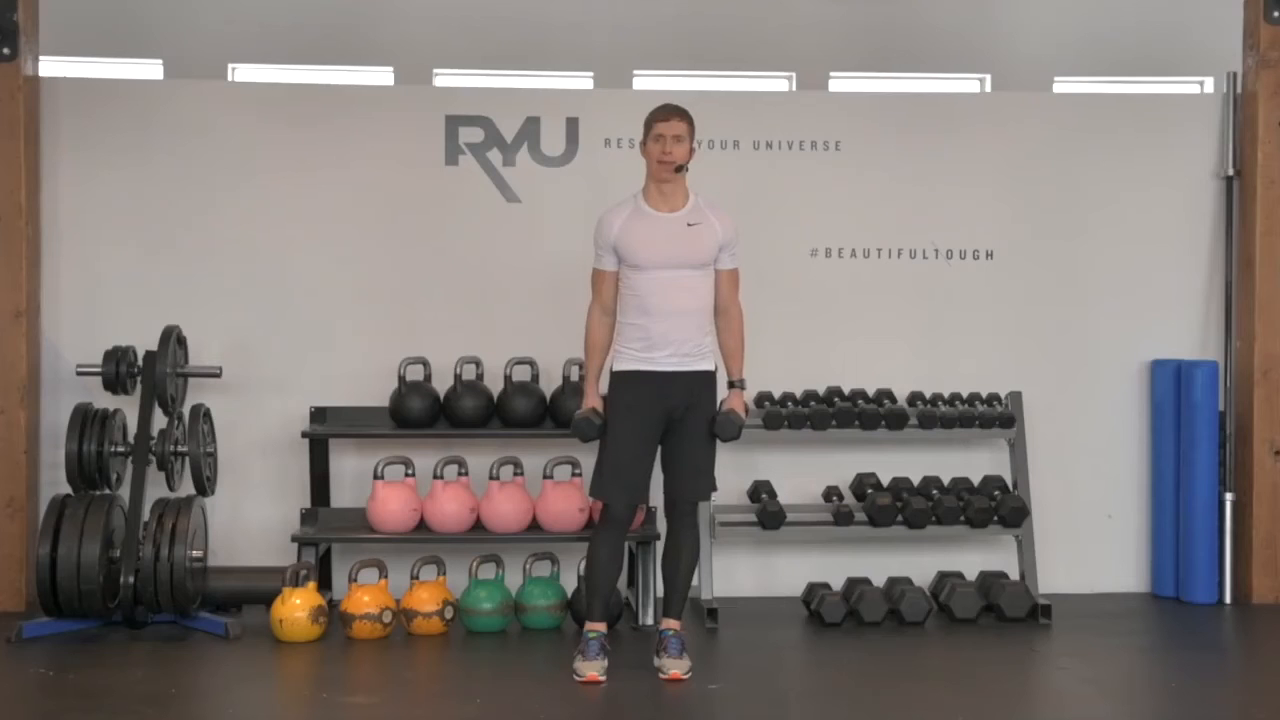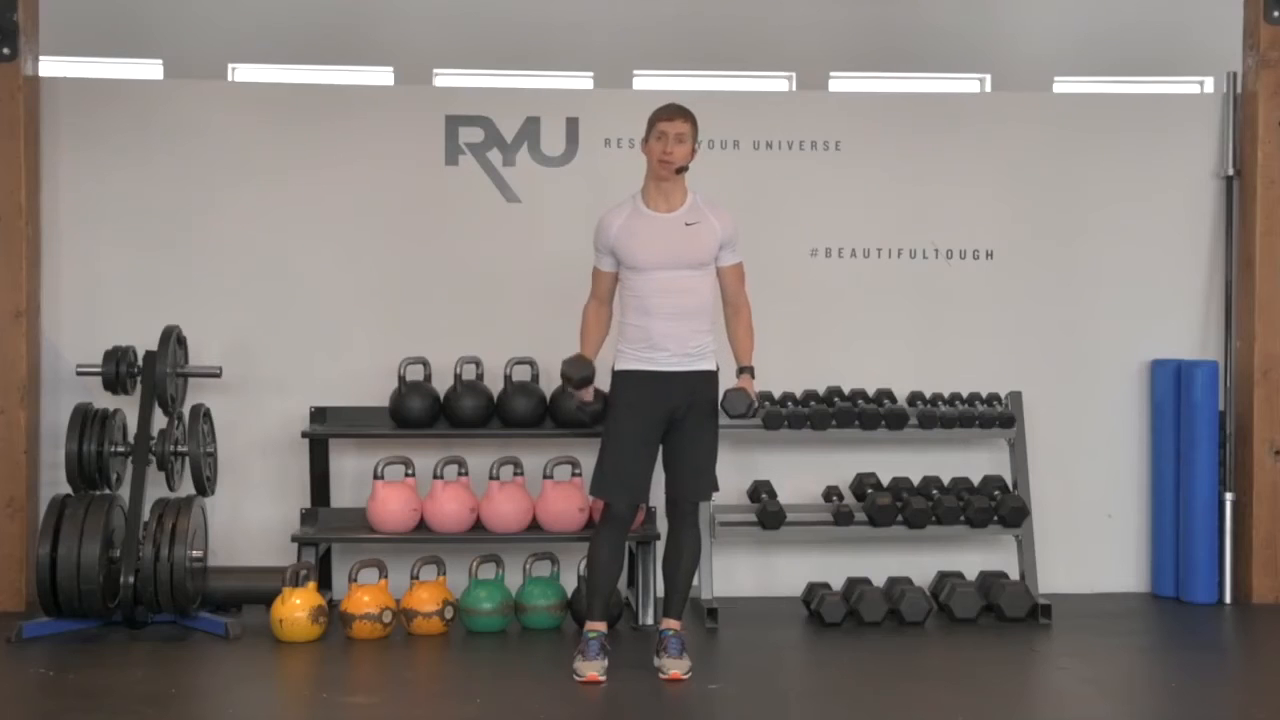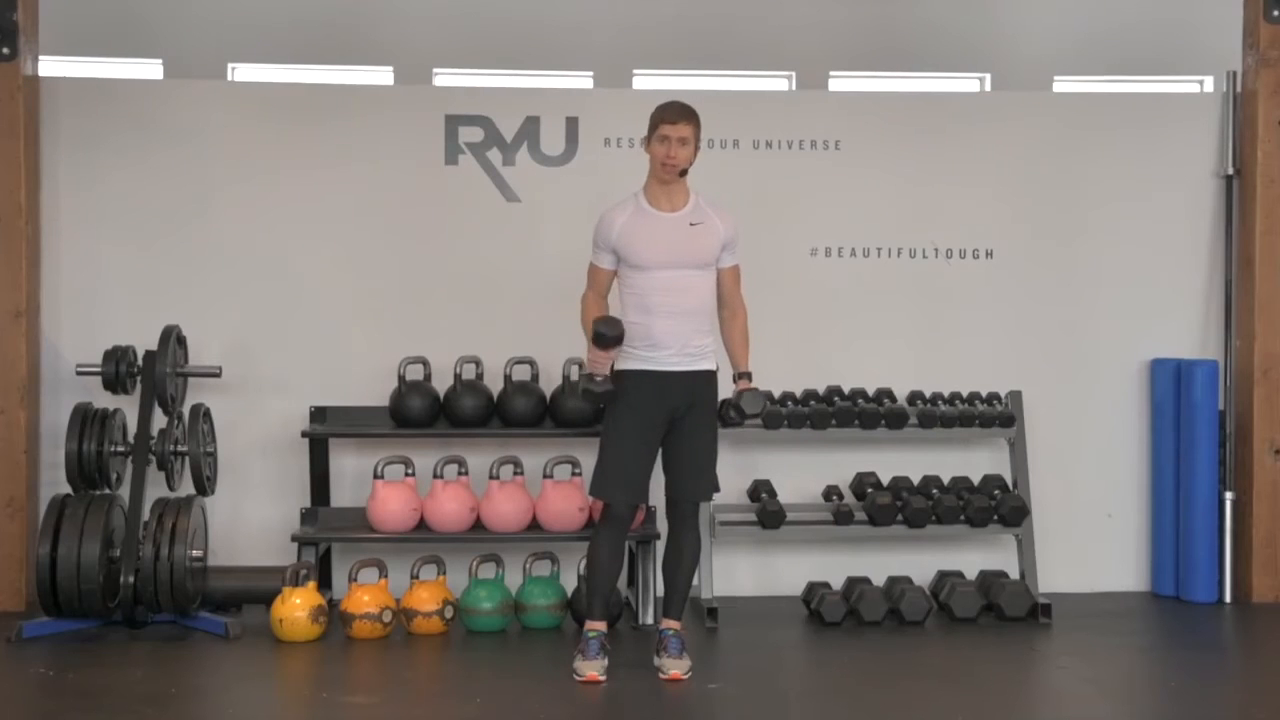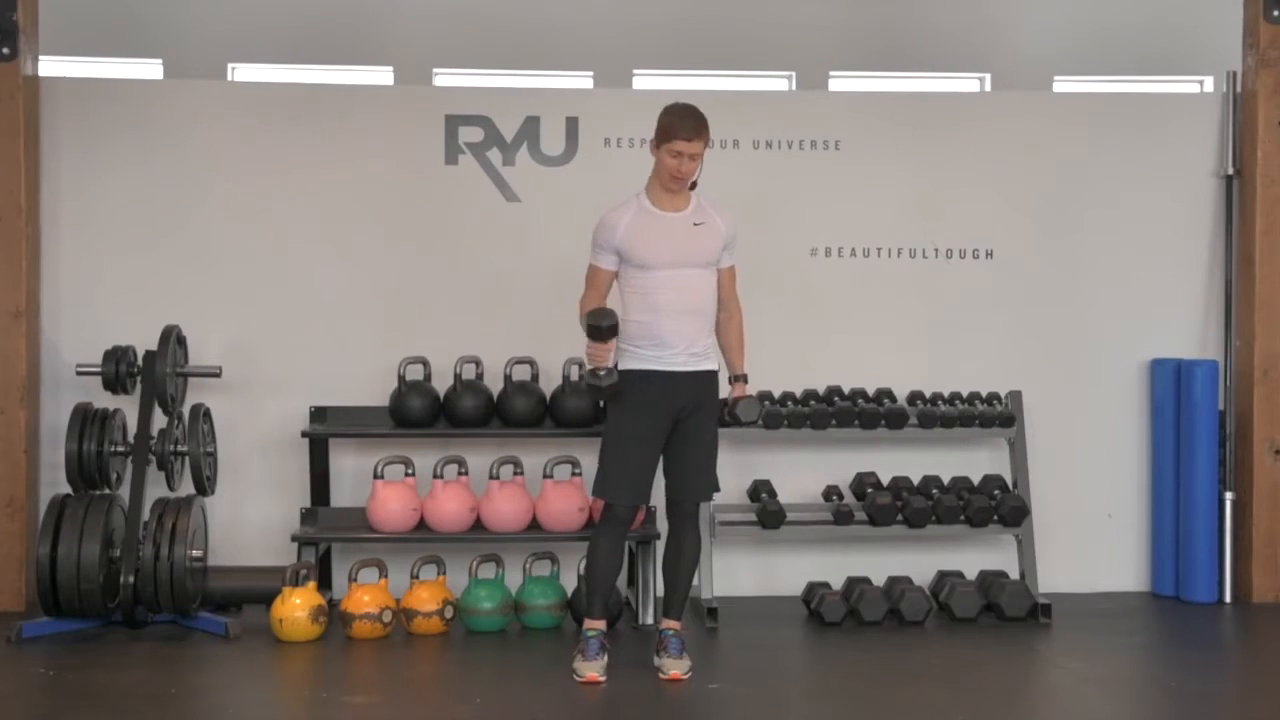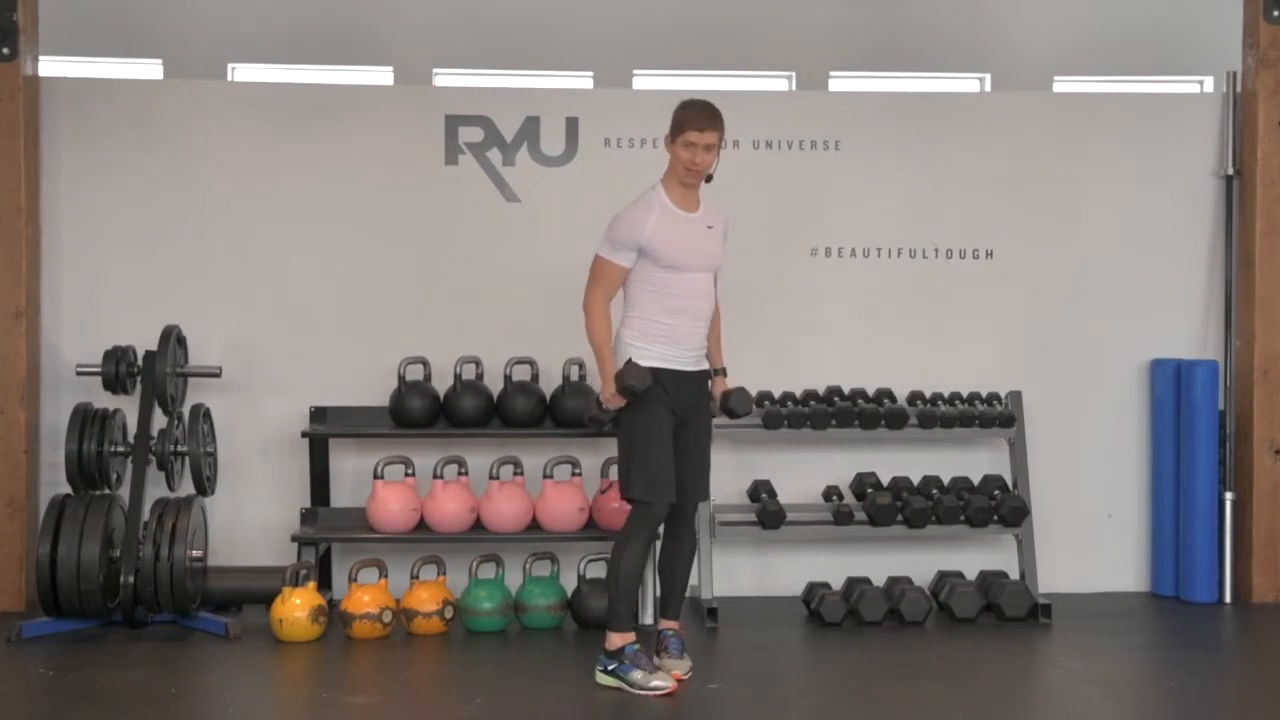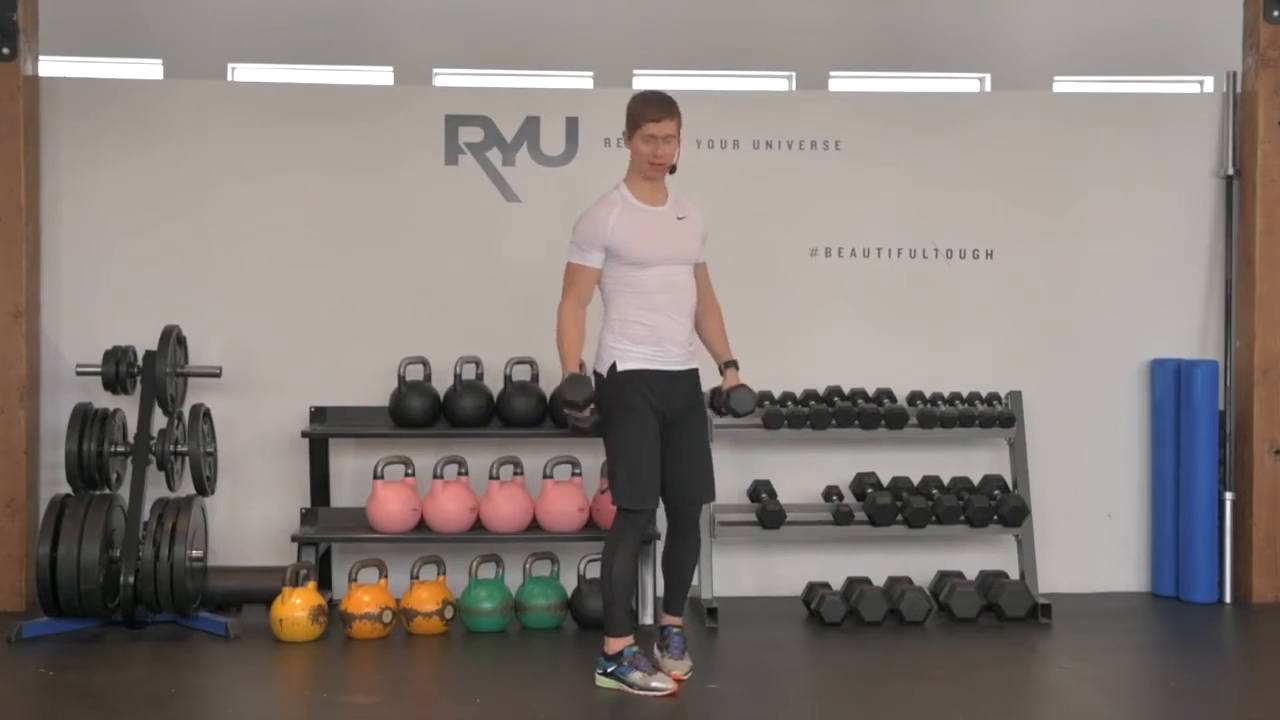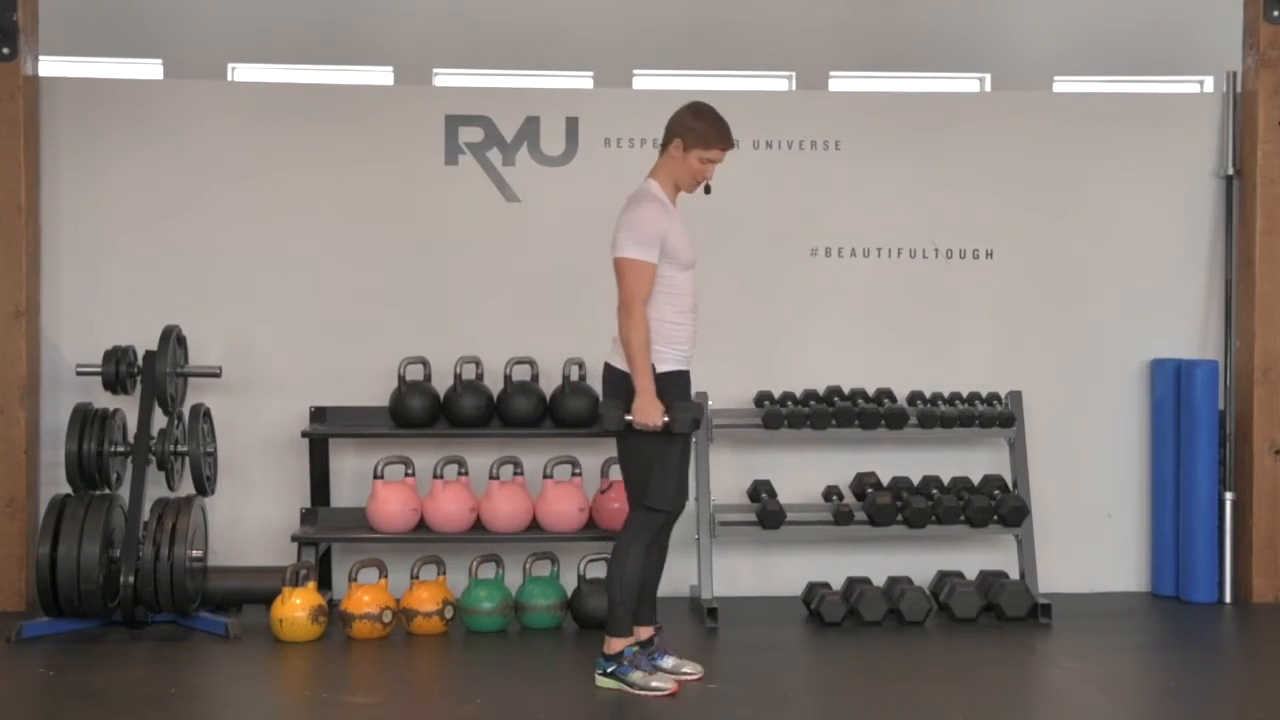
dt=0.7s
person 1, frame 1
left shoulder: (717, 224)
right shoulder: (616, 222)
left elbow: (728, 310)
right elbow: (602, 310)
left wrist: (736, 385)
right wrist: (590, 387)
left hip: (695, 382)
right hip: (634, 381)
left knee: (683, 509)
right knee: (616, 508)
left ankle: (671, 630)
right ankle: (594, 632)
person 1, frame 2
left shoulder: (716, 221)
right shoulder: (615, 222)
left elbow: (736, 302)
right elbow: (600, 302)
left wrist: (745, 371)
right wrist: (583, 366)
left hip: (697, 380)
right hip: (635, 379)
left knee: (685, 508)
right knee: (617, 507)
left ankle: (671, 630)
right ankle: (595, 632)
person 1, frame 3
left shoulder: (718, 224)
right shoulder: (616, 221)
left elbow: (731, 305)
right elbow: (595, 295)
left wrist: (743, 375)
right wrist: (595, 345)
left hip: (696, 382)
right hip: (635, 380)
left knee: (685, 510)
right knee: (617, 508)
left ankle: (670, 631)
right ankle: (594, 632)
person 1, frame 4
left shoulder: (718, 224)
right shoulder: (619, 222)
left elbow: (727, 306)
right elbow: (593, 296)
left wrist: (739, 377)
right wrist: (596, 340)
left hip: (699, 382)
right hip: (639, 380)
left knee: (685, 510)
right knee: (619, 508)
left ankle: (671, 630)
right ankle: (594, 631)
person 1, frame 5
left shoulder: (715, 222)
right shoulder: (639, 217)
right elbow: (597, 298)
left wrist: (718, 369)
right wrist: (609, 373)
left hip: (692, 380)
right hip: (647, 378)
left knee: (684, 511)
right knee: (648, 509)
left ankle: (669, 629)
right ankle: (617, 649)
person 1, frame 6
left shoulder: (690, 216)
right shoulder: (603, 217)
right elbow: (573, 304)
left wrist: (727, 364)
right wrist: (572, 379)
left hip: (683, 380)
right hip: (629, 380)
left knee: (687, 511)
right knee: (634, 514)
left ankle: (671, 626)
right ankle: (615, 653)
person 1, frame 7
left shoulder: (664, 210)
right shoulder: (647, 211)
right elbow: (633, 308)
right wrist: (645, 391)
left hip: (667, 379)
right hip: (646, 382)
left knee: (663, 512)
right knee: (648, 514)
left ankle: (643, 639)
right ankle: (615, 654)
